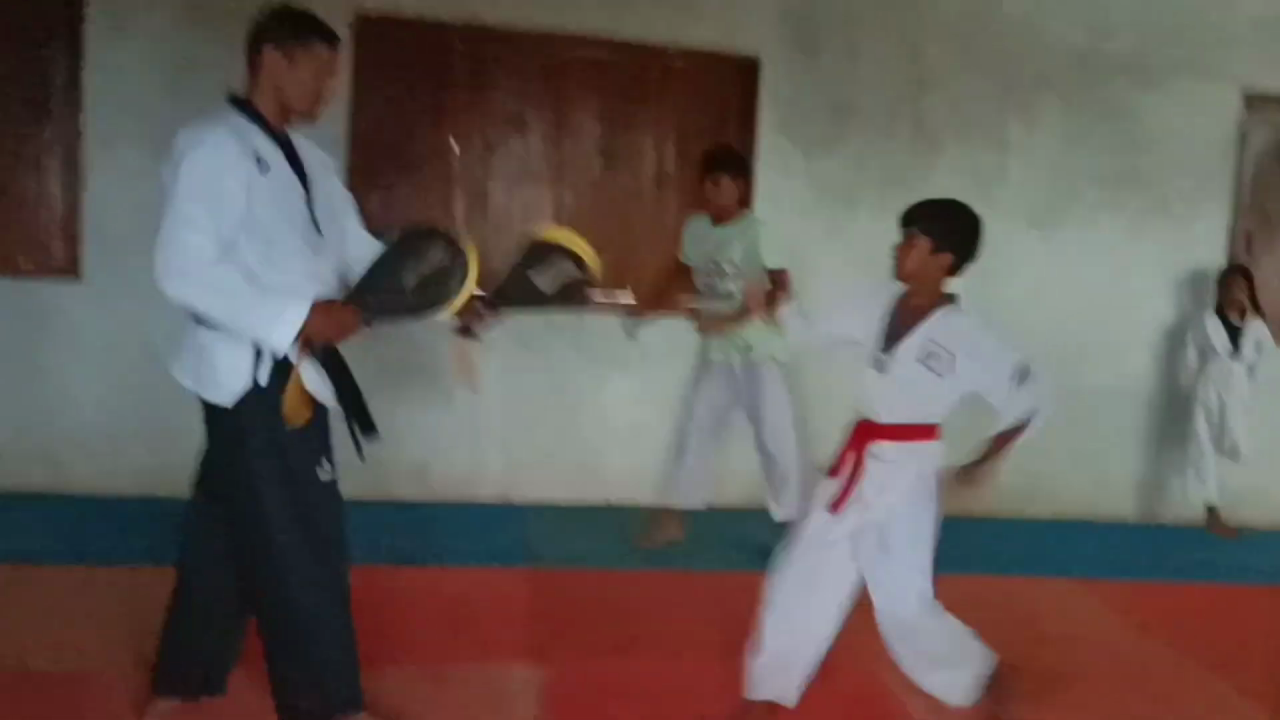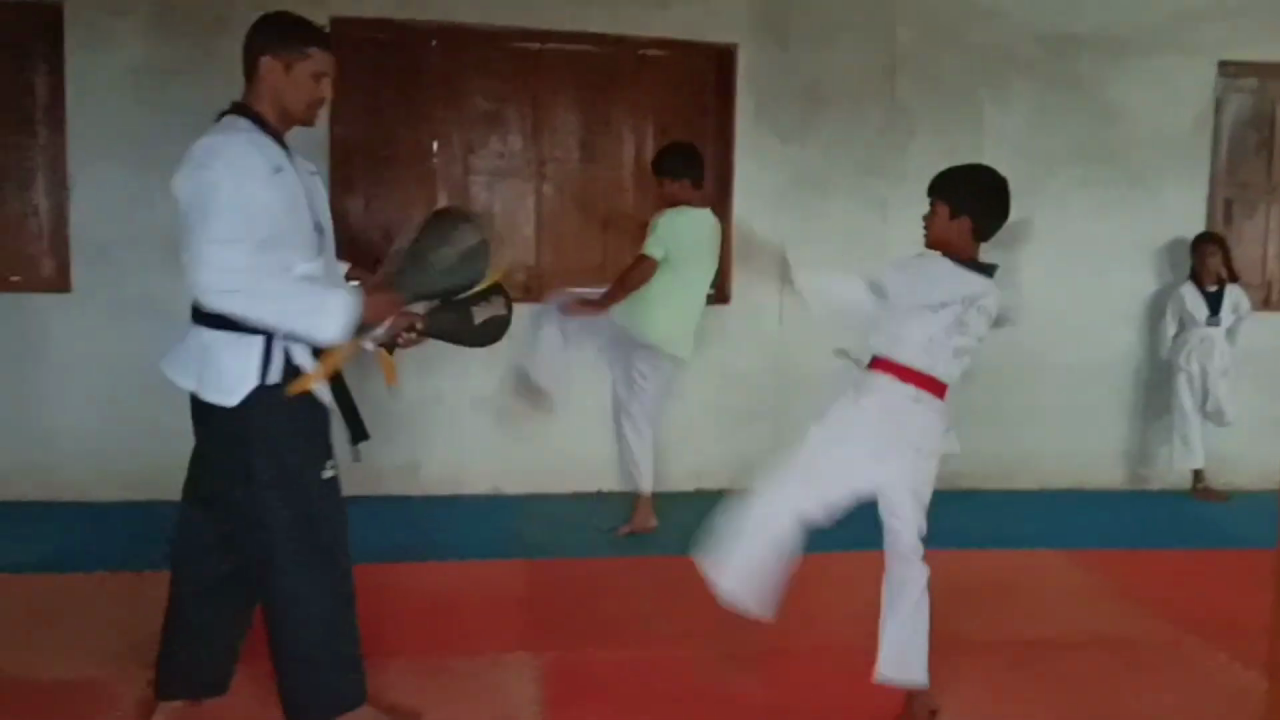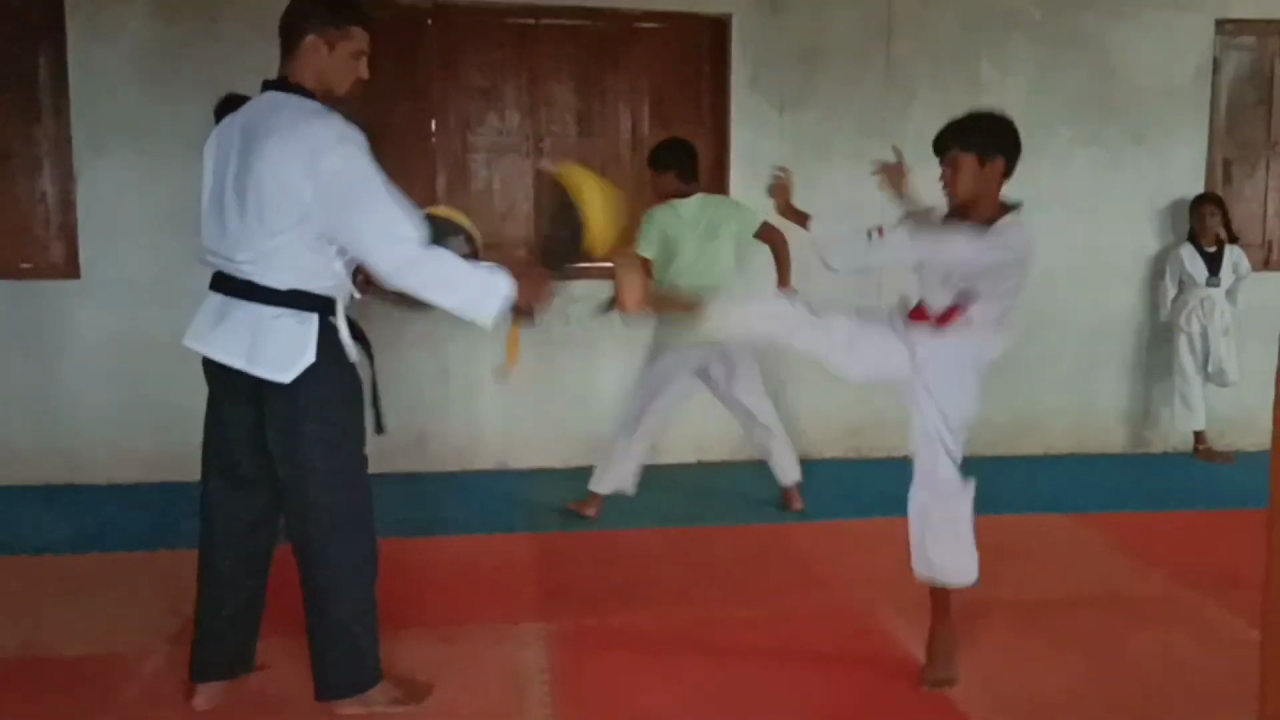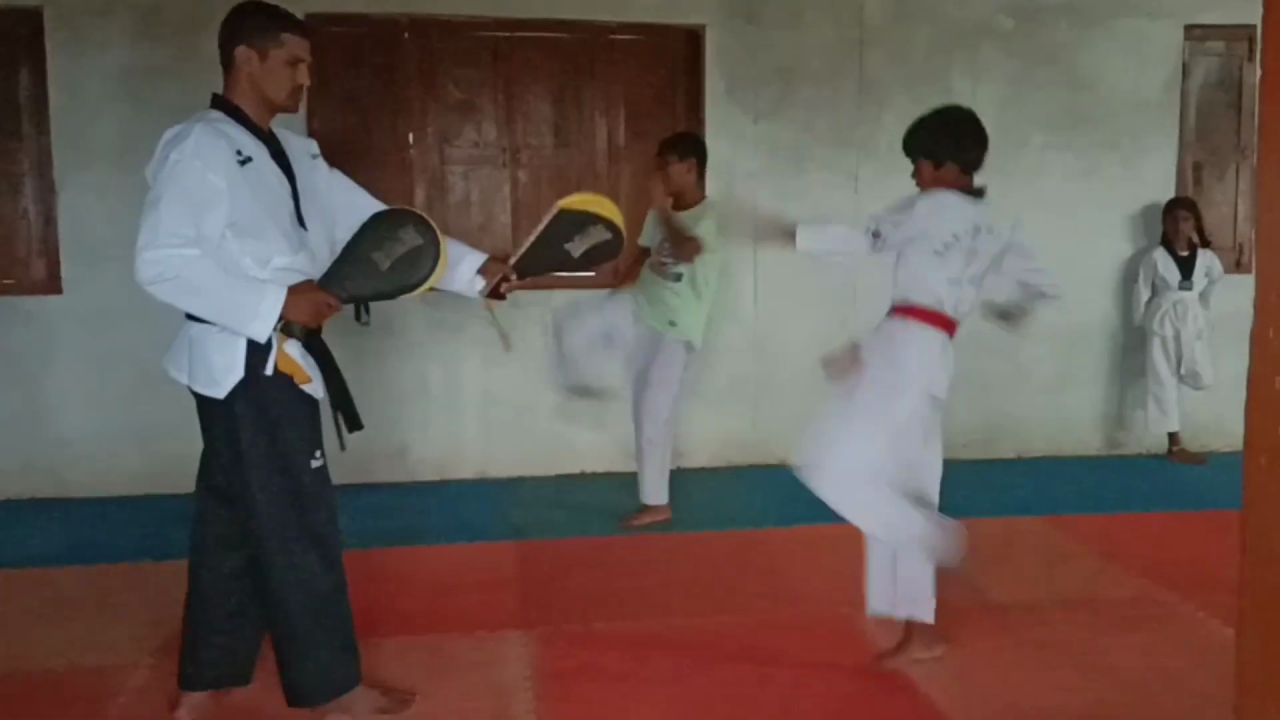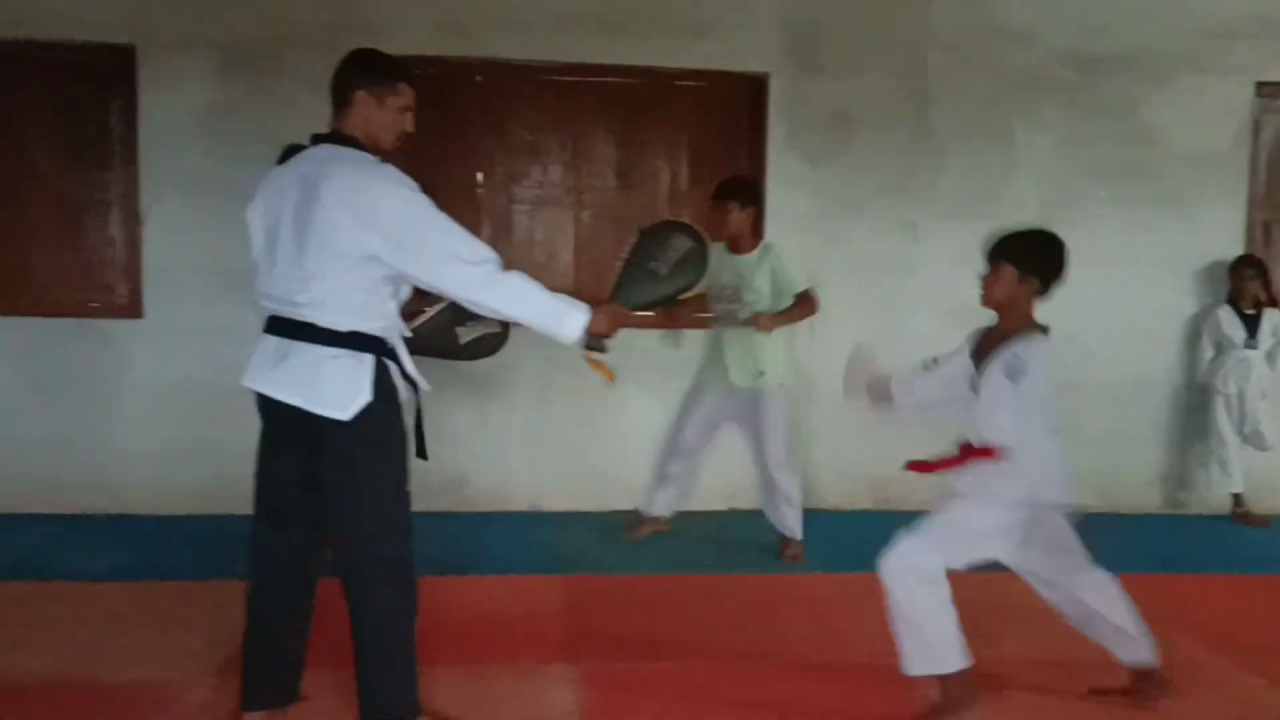
dt=0.7s
person 1, frame 1
left shoulder: (304, 158)
right shoulder: (215, 148)
left elbow: (358, 249)
right elbow: (185, 267)
right wrist: (298, 318)
left hip: (276, 364)
right hip: (256, 369)
left knee: (230, 526)
right knee: (303, 539)
person 1, frame 2
left shoulder: (288, 160)
right shoulder: (231, 155)
left elbow: (306, 271)
right elbow: (221, 277)
left wrist: (370, 321)
right wrist: (350, 308)
left hip: (231, 367)
right hip: (256, 371)
left knee: (224, 523)
right knee: (306, 536)
person 1, frame 3
left shoulder: (235, 128)
right shoulder: (321, 137)
right elbow: (397, 248)
right wrist: (505, 289)
left hip: (233, 331)
right hip: (297, 343)
left knee: (237, 504)
right knee: (333, 517)
person 1, frame 4
left shoulder: (289, 154)
right shoulder: (195, 150)
left elbow: (372, 227)
right elbow: (162, 263)
left wrist: (477, 266)
right wrist: (276, 302)
left hip: (265, 364)
right hip: (247, 364)
left knee: (237, 520)
right knee: (297, 524)
person 1, frame 5
left shoulder: (280, 182)
right shoulder: (376, 187)
right elbow: (473, 273)
right wrist: (580, 318)
left hip: (286, 373)
right hip: (348, 384)
left knee: (285, 539)
right knee: (377, 552)
person 2, frame 1
left shoulder: (962, 334)
right shoulder: (885, 304)
left elbow: (1024, 395)
right elbow: (819, 325)
left wrist: (985, 460)
right wrist: (776, 309)
left hip: (905, 477)
right hip: (862, 467)
left knee: (903, 610)
right knee: (795, 584)
person 2, frame 2
left shoulder: (924, 269)
right shoulder: (988, 288)
left elbow: (847, 291)
left wrist: (791, 271)
left hip: (878, 412)
right hip: (925, 422)
left knee: (778, 498)
right knee: (904, 551)
left ankle: (742, 589)
person 2, frame 3
left shoulder: (1011, 237)
right shoulder: (937, 222)
left elbow: (958, 257)
right elbow: (859, 253)
left wrist: (913, 205)
right wrist: (790, 212)
left hip: (951, 365)
right hip: (906, 344)
left knee: (939, 481)
right knee: (805, 326)
left ankle: (942, 623)
person 2, frame 4
left shoulder: (929, 205)
right shoulder: (991, 226)
left elbow: (867, 238)
right elbow: (1036, 286)
right wrist: (1000, 312)
left hip: (903, 348)
right hip: (930, 355)
left knee: (833, 466)
right knee: (902, 489)
left ankle: (930, 539)
right ankle: (917, 627)
person 2, frame 5
left shoulder: (1028, 361)
right shoulder: (983, 342)
left elbow: (1037, 448)
right elbow: (936, 381)
right wrist: (887, 389)
left hip: (1014, 490)
right hip: (992, 479)
left knee: (906, 565)
right knee: (1070, 575)
right ankle: (1145, 672)
person 3, frame 1
left shoulder: (755, 231)
right shoulder: (695, 227)
left elbow: (782, 288)
right elbow: (681, 272)
left wrist: (734, 319)
right wrist: (649, 307)
left hip: (758, 353)
right hip: (714, 355)
left knee: (775, 439)
right knee: (694, 431)
left ankle: (793, 521)
right ankle: (673, 519)
person 3, frame 2
left shoulder: (670, 220)
right shoulder: (712, 225)
left elbow: (643, 270)
left wrist: (598, 305)
left hip: (638, 319)
right hip: (675, 341)
left knee: (556, 316)
right knee: (636, 418)
left ankle: (537, 380)
right ankle: (643, 509)
person 3, frame 3
left shoulder: (658, 218)
right shoulder: (729, 207)
left elbow: (638, 274)
right elbow: (776, 238)
left wrist: (625, 298)
right wrist: (785, 286)
left hip: (678, 337)
right hip: (725, 337)
left knee: (640, 417)
right knee: (758, 411)
left ankle: (597, 497)
right ankle: (792, 491)
person 3, frame 4
left shoulder: (708, 216)
right shoulder: (661, 214)
left elbow: (687, 252)
right elbow: (637, 258)
left wrist: (665, 211)
left hip: (676, 330)
right hip: (641, 310)
left knee: (653, 413)
right knee: (569, 330)
left ankle: (656, 504)
right ankle: (586, 382)
person 3, frame 5
left shoulder: (771, 259)
right shoulder: (713, 256)
left elbow: (808, 304)
right elbow: (694, 300)
left wrist: (775, 319)
right wrist: (681, 311)
left hip: (761, 380)
right hip: (717, 374)
left knee: (773, 458)
right knee: (682, 441)
left ankle: (792, 534)
right ankle: (657, 513)
person 4, frame 1
left shoulder: (1256, 326)
right shoulder: (1206, 322)
left elbow: (1265, 352)
right elbow: (1191, 358)
right wrist: (1194, 387)
left hip: (1236, 393)
right hip: (1209, 392)
left knee: (1236, 449)
right knee: (1204, 450)
right ankle: (1213, 513)
person 4, frame 2
left shoulder: (1233, 292)
right shoulder: (1184, 292)
left elbow: (1243, 318)
right elbow: (1169, 328)
left wrist: (1226, 345)
right wrist: (1171, 358)
left hip: (1218, 360)
right hip: (1189, 360)
left knee: (1223, 416)
right knee: (1189, 418)
right ankle: (1199, 481)
person 4, frame 3
left shoulder: (1232, 253)
right shoulder: (1182, 254)
left elbow: (1243, 277)
right elbow: (1168, 289)
left wrist: (1228, 306)
right wrist: (1170, 319)
left hip: (1219, 320)
right hip: (1190, 321)
left knee: (1226, 377)
right knee: (1190, 379)
right ankle: (1201, 443)
person 4, frame 4
left shoulder: (1205, 257)
right shoulder: (1155, 257)
left elbow: (1215, 279)
right elbow: (1142, 293)
left wrist: (1200, 308)
right wrist: (1144, 322)
left hip: (1192, 324)
right hip: (1163, 324)
left knee: (1201, 379)
right knee: (1164, 382)
right ankle: (1175, 445)
person 4, frame 5
right shoulder: (1221, 315)
right elbow: (1206, 351)
right wrist: (1211, 380)
left hip: (1257, 384)
right hip: (1228, 383)
right knee: (1227, 442)
right ankle: (1239, 505)
